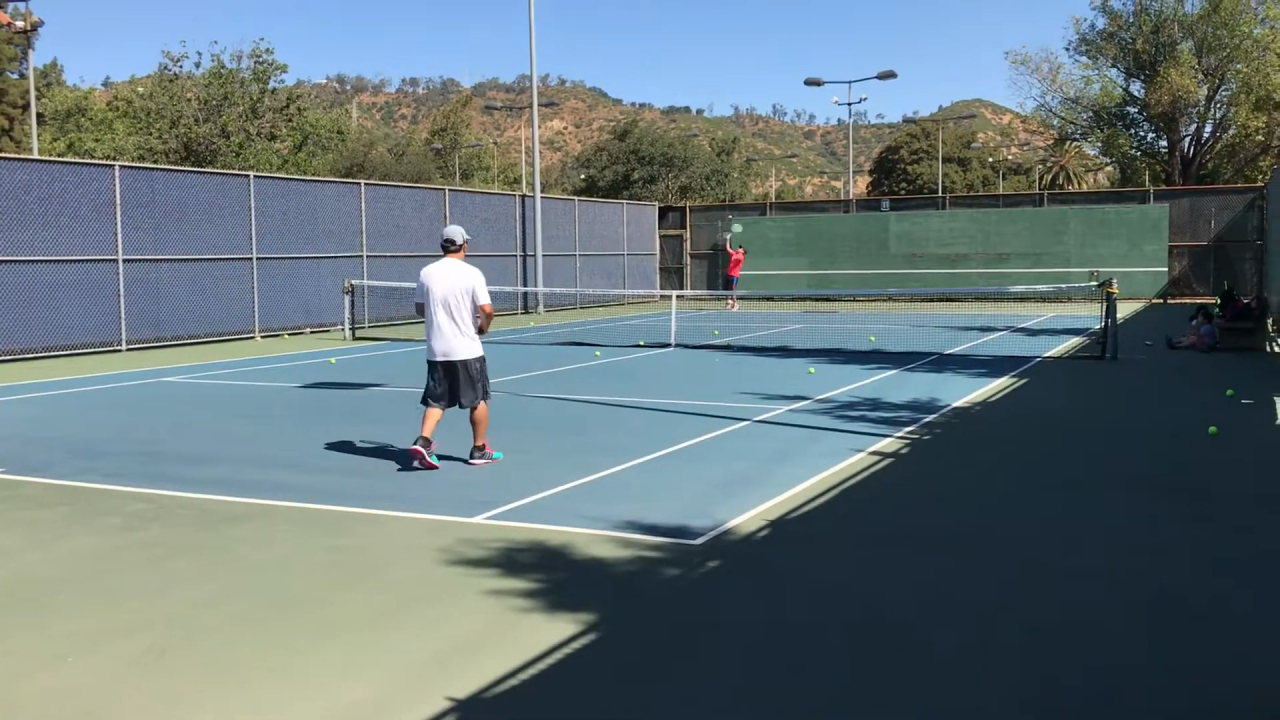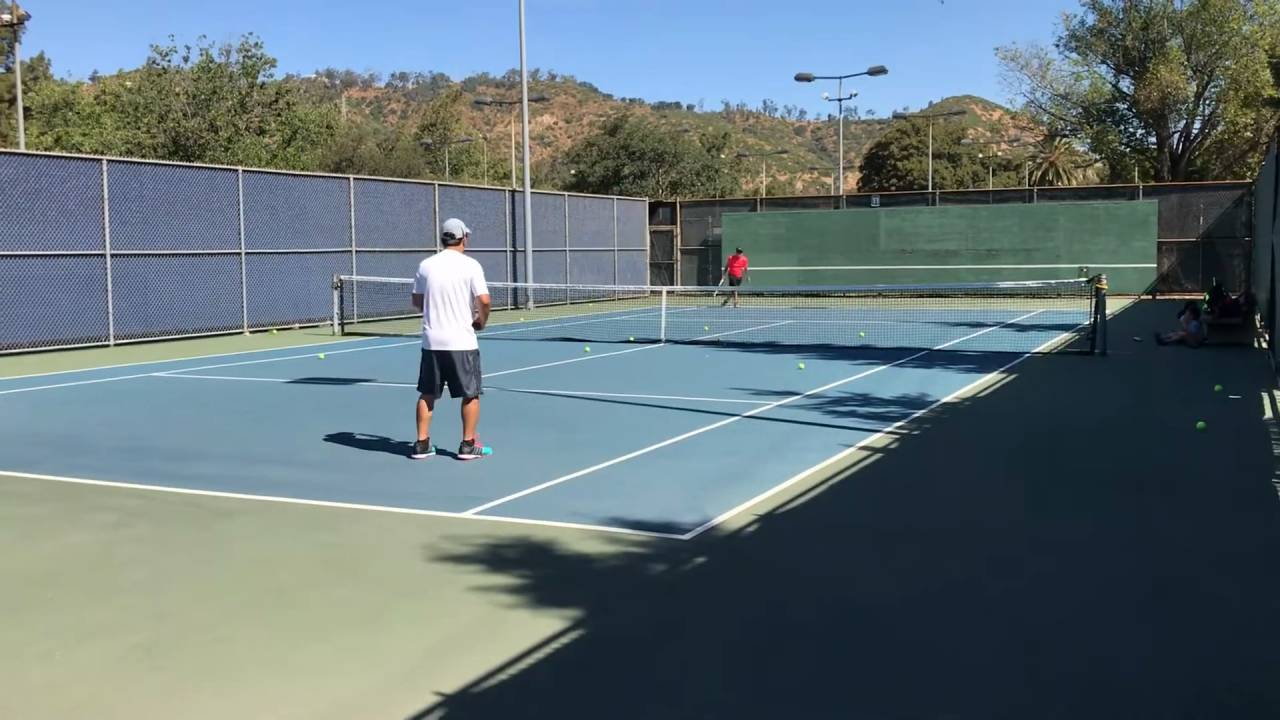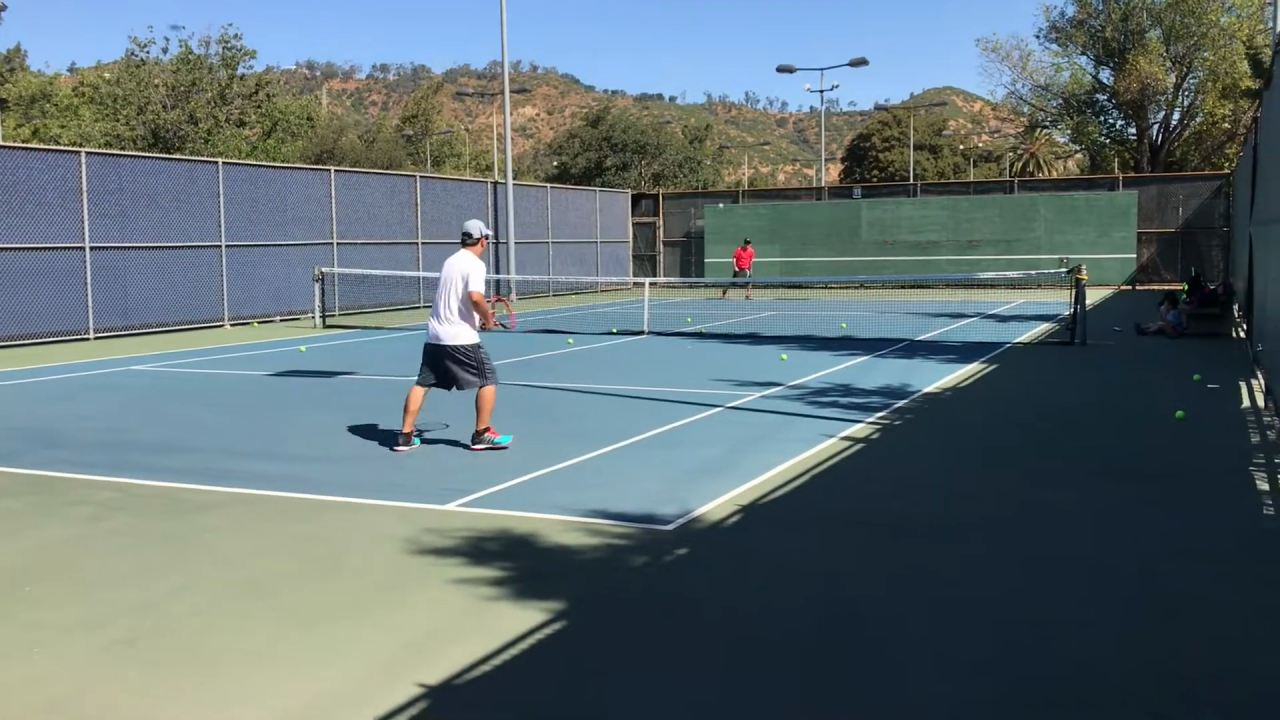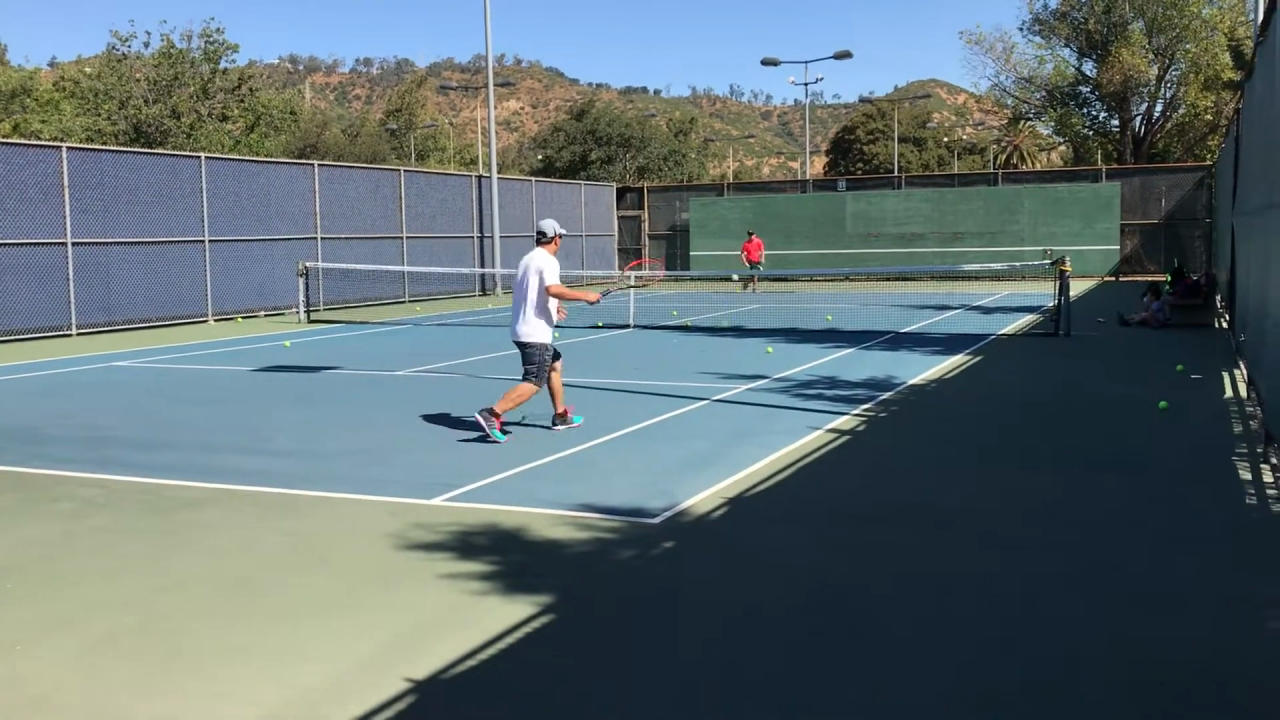
dt=0.5s
person 1, frame 1
left shoulder: (426, 273)
right shoulder: (472, 273)
left elbow: (420, 309)
right elbow: (487, 310)
right wrist: (484, 326)
left hip: (437, 351)
right hip: (467, 350)
left knee: (435, 402)
right knee: (479, 399)
left ankle: (423, 441)
right ankle: (479, 450)
person 1, frame 2
left shoulder: (425, 265)
right shoulder: (470, 265)
left elbow: (417, 300)
right elbow: (484, 301)
right wrist: (482, 320)
left hip: (432, 340)
right hip: (461, 341)
left knee: (428, 394)
right knee: (471, 393)
left ankle: (422, 444)
right ankle: (468, 444)
person 1, frame 3
left shoulder: (450, 261)
right shoulder: (475, 264)
right elbow: (475, 297)
left wrist: (480, 313)
right wrist: (487, 318)
left hip: (435, 335)
right hip: (461, 337)
left knee: (422, 384)
right knee: (488, 381)
left ankle: (406, 435)
right ankle: (482, 434)
person 1, frame 4
left shoulder: (528, 259)
right shoulder: (548, 261)
right elbow: (553, 289)
left wrist: (551, 306)
right wrist: (583, 295)
left hip: (523, 330)
right hip: (534, 332)
left knee: (555, 364)
right knee: (533, 382)
left ankle: (561, 416)
right ankle: (491, 414)
